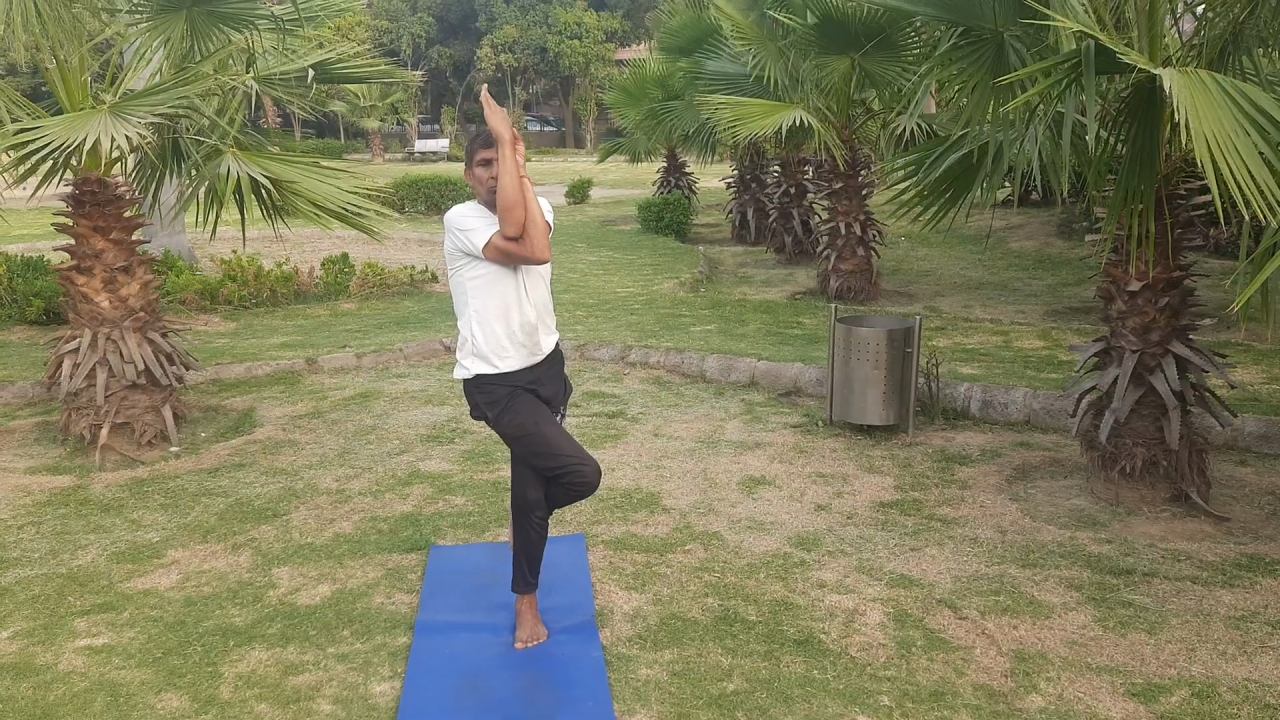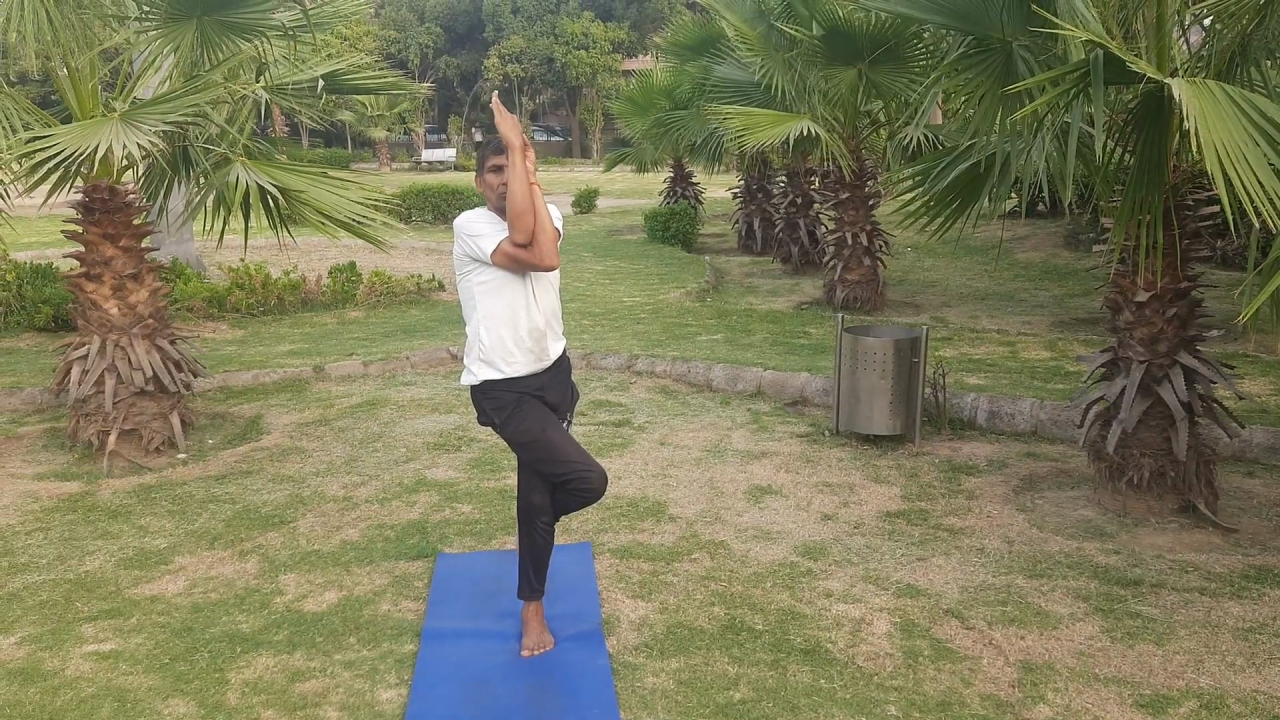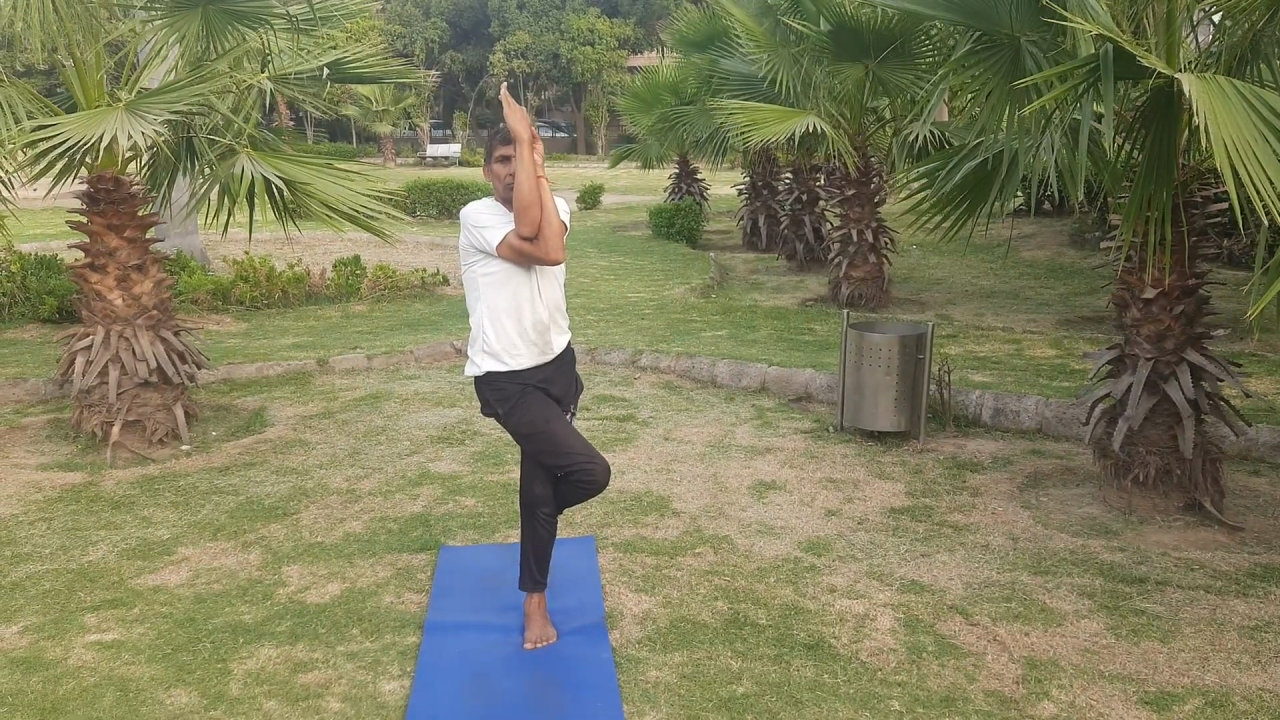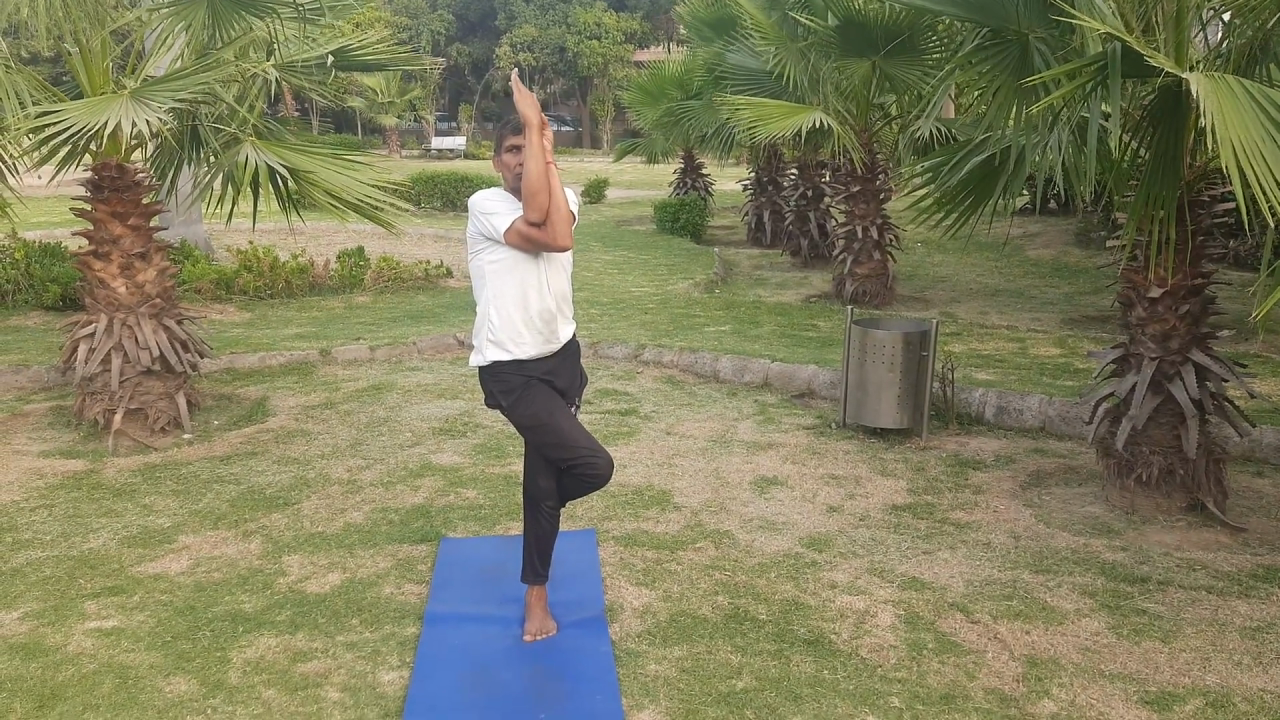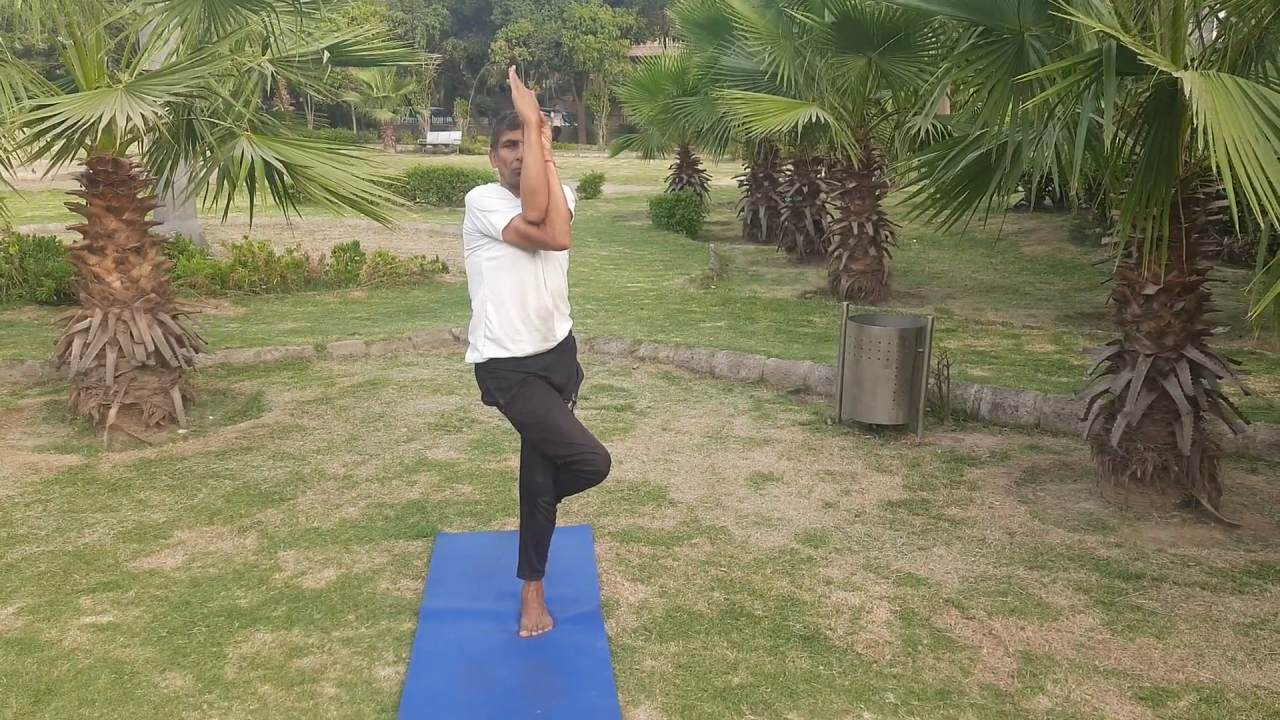
dt=1s
person 1, frame 1
left shoulder: (538, 206)
right shoulder: (460, 220)
left elbow: (538, 247)
right elbow: (514, 237)
left wrist: (519, 161)
right wrist: (501, 137)
left hip: (545, 366)
right hip: (496, 380)
left knee: (533, 489)
right knee: (582, 473)
left ankle: (526, 599)
right ankle: (528, 513)
person 1, frame 2
left shoulder: (548, 213)
right shoulder: (469, 226)
left elbow: (547, 255)
right elbow: (522, 242)
left wrist: (529, 168)
right wrist: (511, 145)
left hip: (551, 373)
right hip: (502, 387)
left knee: (538, 493)
right knee: (588, 480)
left ankle: (532, 607)
right ankle: (534, 517)
person 1, frame 3
left shoulder: (556, 207)
right shoulder: (476, 216)
left elbow: (552, 249)
right elbow: (529, 236)
left wrist: (537, 162)
right wrist: (520, 138)
left hip: (556, 364)
right hip: (506, 378)
left knee: (541, 486)
right knee: (591, 472)
left ankle: (534, 600)
right ankle: (537, 512)
person 1, frame 4
left shoulder: (565, 198)
right shoulder: (485, 204)
left elbow: (561, 234)
right elbow: (537, 225)
left wrist: (547, 149)
right wrist: (531, 122)
left hip: (561, 356)
right hip: (510, 368)
left knee: (545, 477)
right knee: (594, 465)
left ankle: (536, 593)
right ankle: (540, 501)
person 1, frame 5
left shoulder: (560, 194)
right shoulder: (481, 201)
left elbow: (559, 233)
right elbow: (535, 223)
left wrist: (544, 145)
right wrist: (528, 120)
left hip: (556, 353)
right hip: (507, 365)
left knee: (541, 472)
right knee: (591, 462)
left ankle: (531, 588)
right ankle: (536, 496)
